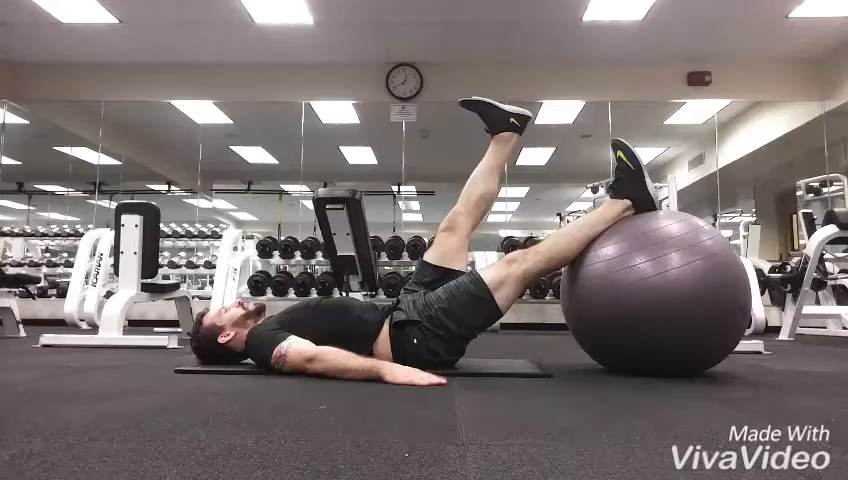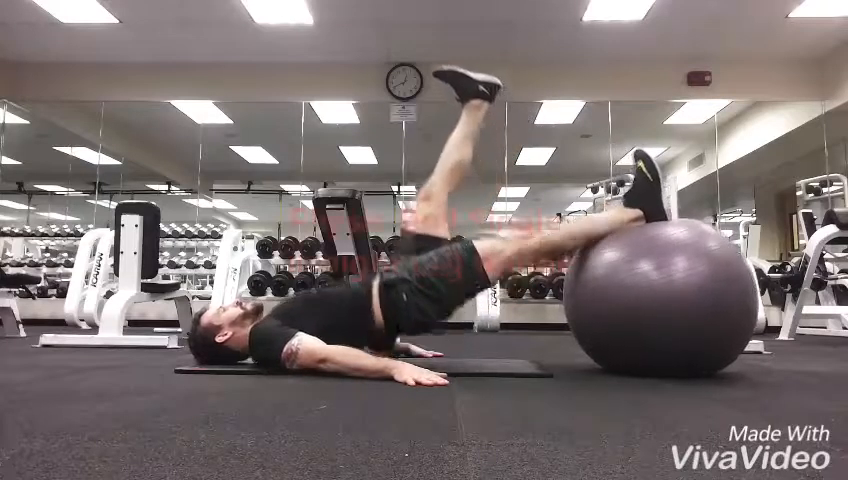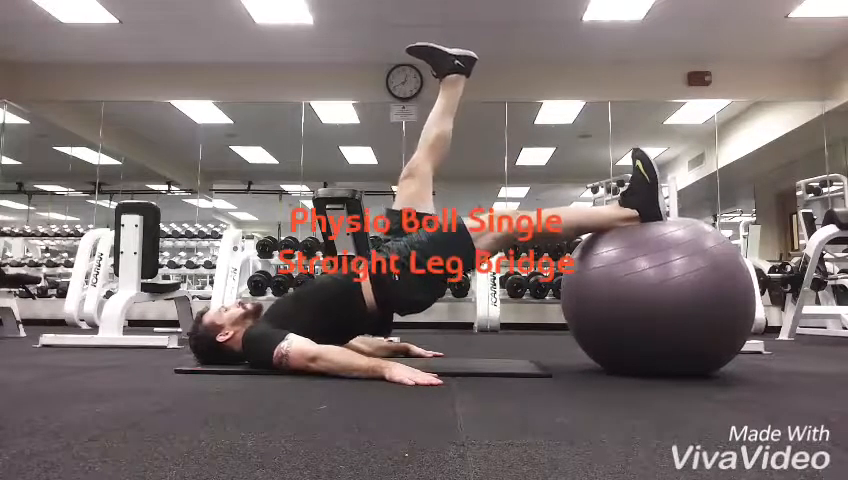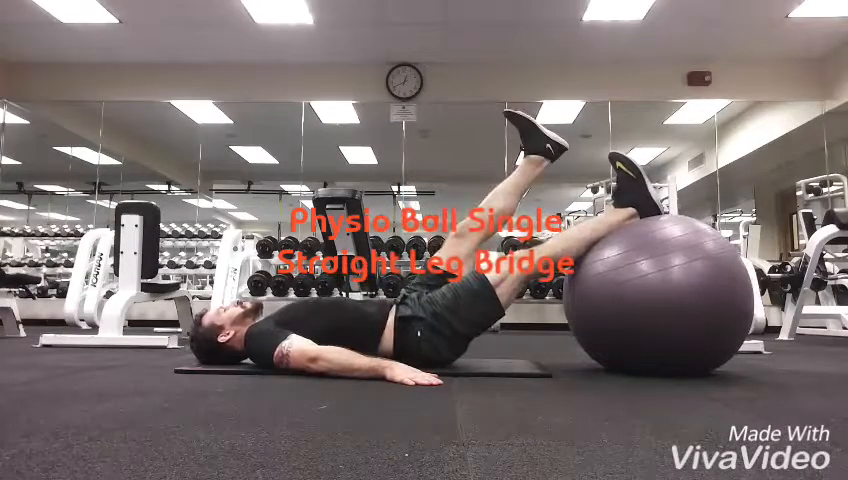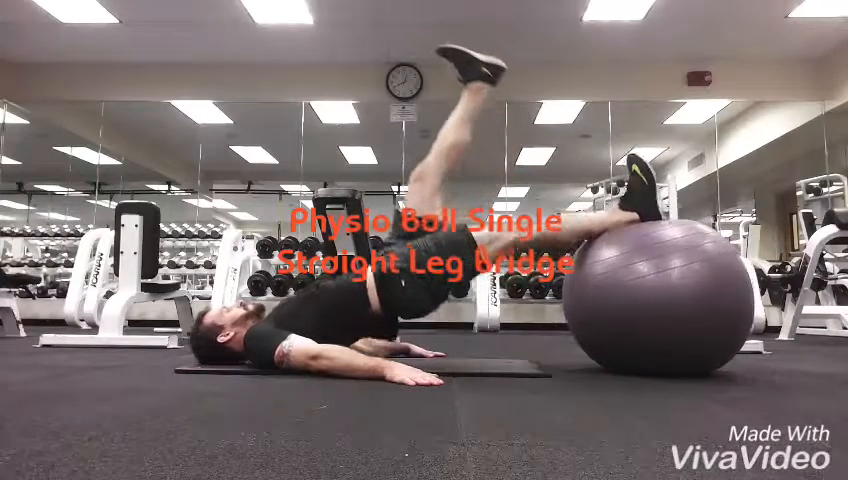
dt=1s
person 1, frame 1
left shoulder: (276, 327)
right shoulder: (262, 341)
right elbow: (311, 357)
right wrist: (386, 368)
left hip: (405, 314)
right hip: (414, 336)
left knee: (454, 225)
right knee: (519, 263)
left ankle: (504, 133)
right ankle: (624, 202)
person 1, frame 2
left shoulder: (273, 326)
right shoulder: (264, 339)
right elbow: (321, 356)
right wrist: (394, 368)
left hip: (397, 288)
right hip: (403, 294)
left knee: (433, 197)
right knee: (517, 243)
left ankle: (475, 101)
right ankle: (635, 212)
person 1, frame 3
left shoulder: (270, 325)
right shoulder: (258, 341)
left elbow: (344, 339)
right elbow: (312, 356)
right wrist: (387, 368)
left hip: (388, 267)
right hip: (397, 278)
left knee: (417, 172)
right knee: (508, 223)
left ankle: (452, 77)
right ankle: (632, 211)
person 1, frame 4
left shoulder: (275, 326)
right shoulder: (261, 340)
right elbow: (315, 358)
right wrist: (388, 366)
left hip: (409, 309)
right hip: (421, 331)
left knee: (466, 234)
right knee: (523, 260)
left ankle: (537, 156)
right ankle: (630, 210)
person 1, frame 5
left shoulder: (272, 327)
right shoulder: (259, 341)
left elbow: (345, 340)
right elbow: (314, 358)
right wrist: (388, 368)
left hip: (392, 271)
right hip: (401, 280)
left knee: (427, 176)
right knee: (516, 231)
left ankle: (477, 83)
right ankle: (628, 215)
